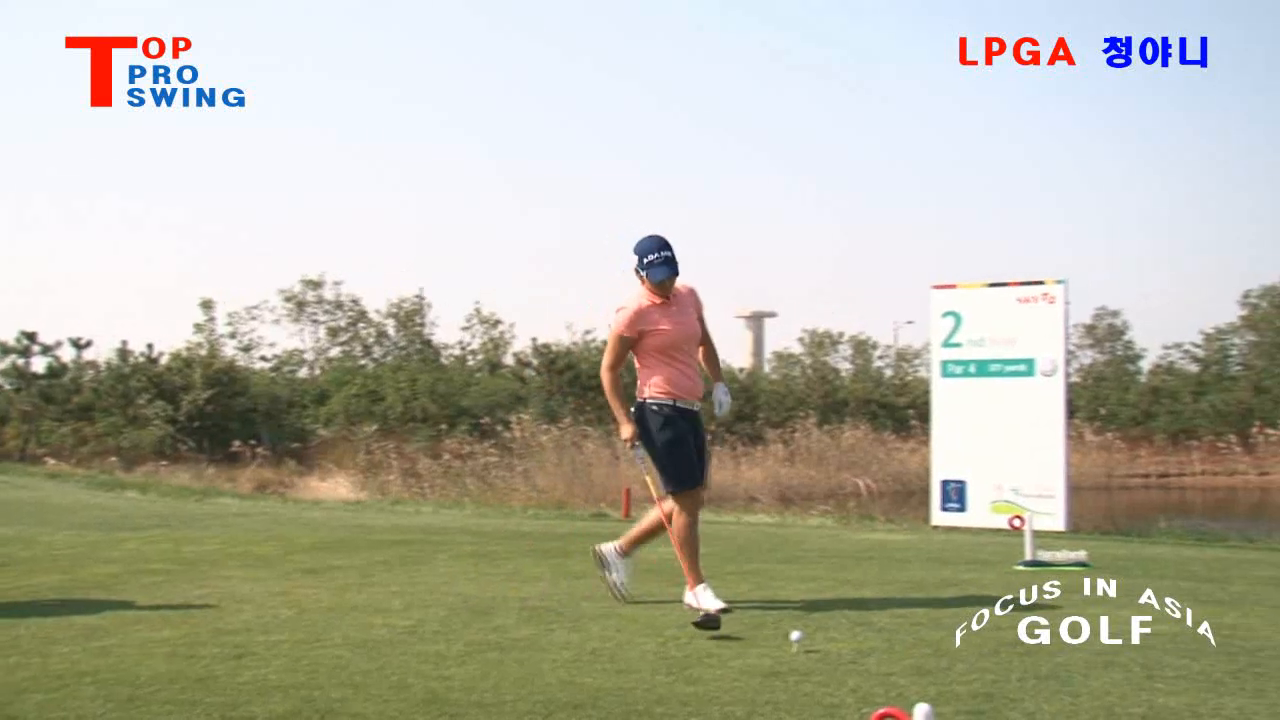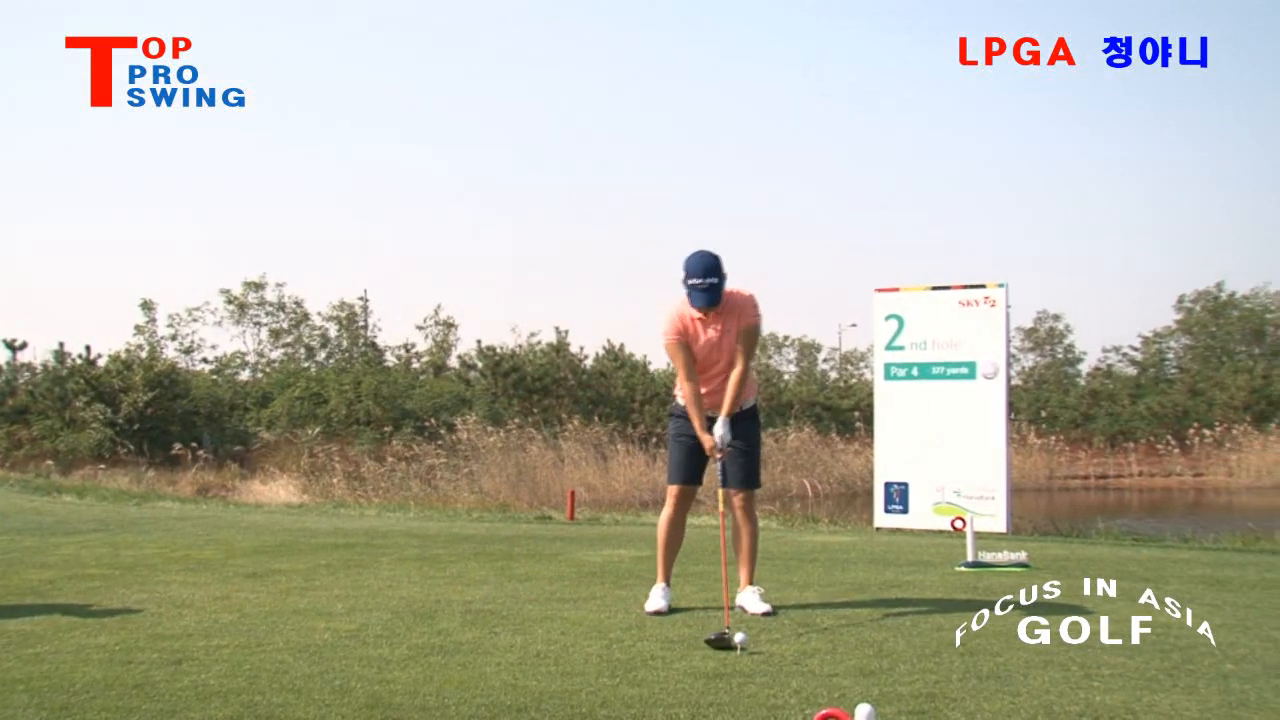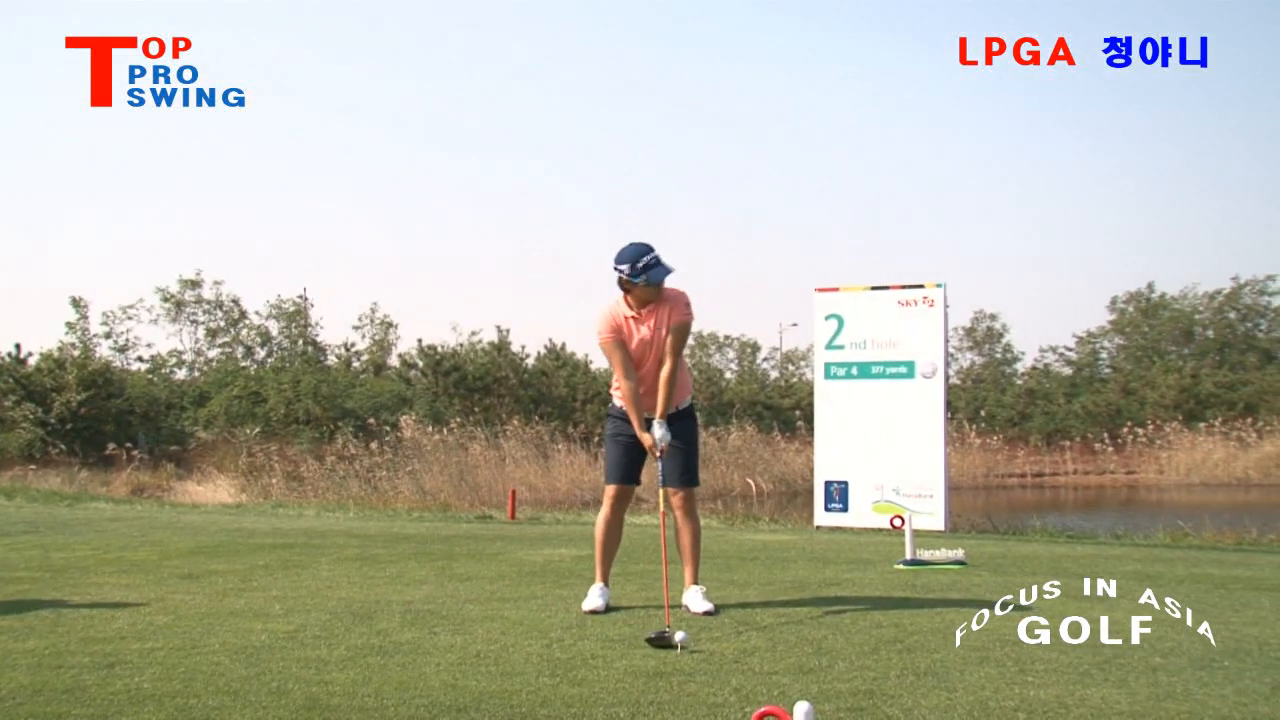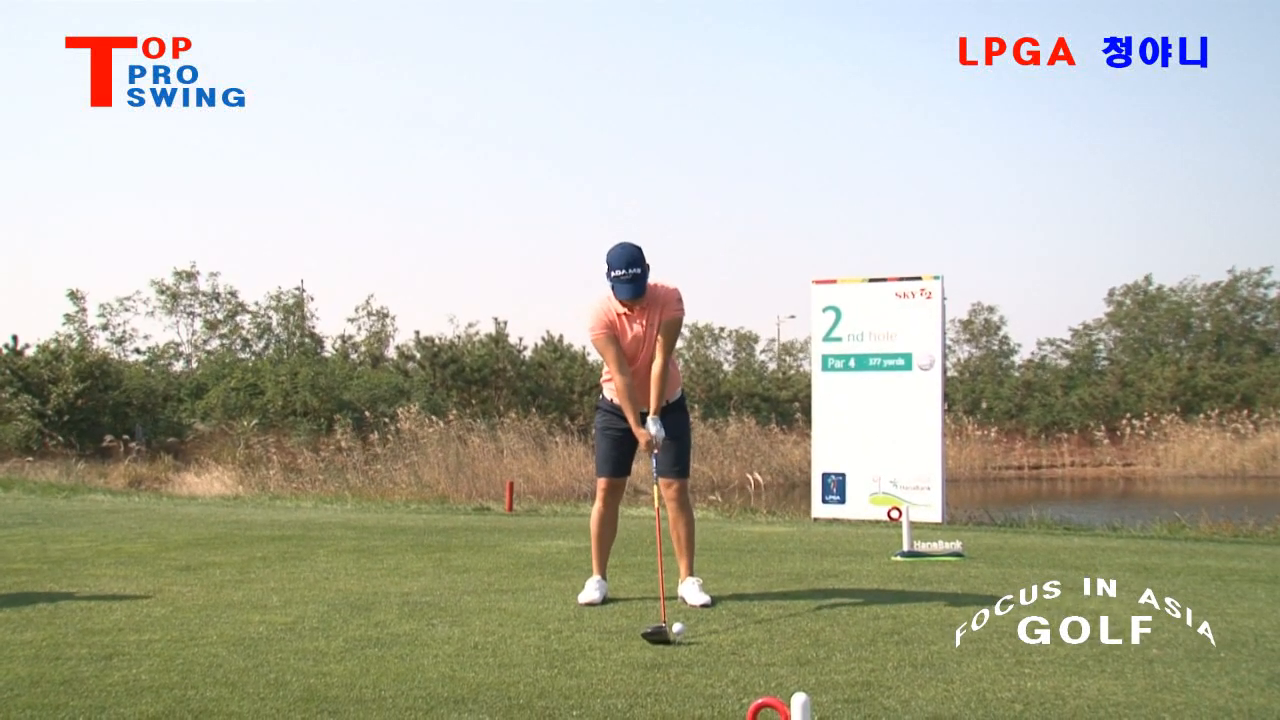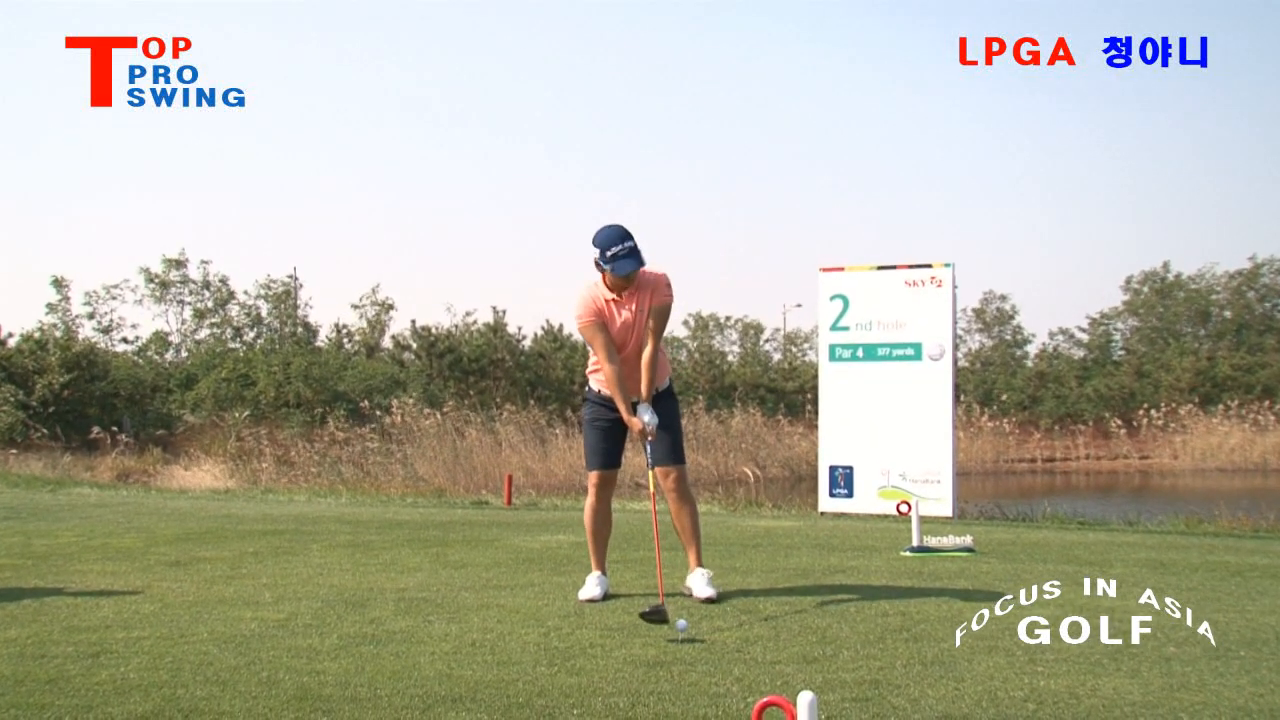
dt=1s
person 1, frame 1
left shoulder: (688, 295)
right shoulder: (634, 313)
left elbow: (705, 343)
right elbow: (609, 369)
left wrist: (718, 382)
right wrist: (624, 420)
left hip: (690, 411)
right hip: (660, 413)
left knee: (682, 502)
right knee: (686, 501)
left ankle: (615, 551)
right ankle: (695, 585)
person 1, frame 2
left shoulder: (745, 305)
right shoulder: (677, 320)
left elbow: (741, 366)
right elbow: (688, 380)
left wrist: (724, 420)
right wrist: (703, 434)
left hip: (739, 414)
right hip: (689, 414)
left knee: (742, 500)
right knee: (677, 497)
left ankle: (747, 588)
right ankle: (661, 585)
person 1, frame 3
left shoulder: (678, 302)
right shoulder: (611, 319)
left elbow: (670, 364)
right elbow: (626, 379)
left wrist: (660, 421)
right wrist: (642, 433)
left hip: (675, 413)
right hip: (625, 415)
left knee: (683, 498)
right knee: (615, 497)
left ankle: (692, 588)
right ankle: (600, 585)
person 1, frame 4
left shoulder: (670, 298)
right shoulder: (602, 315)
left elbow: (660, 360)
right elbow: (620, 374)
left wrist: (654, 417)
right wrist: (637, 428)
left hip: (667, 405)
right hip: (616, 408)
left knee: (675, 489)
right knee: (607, 489)
left ankle: (688, 579)
right ankle: (597, 578)
person 1, frame 5
left shoulder: (658, 284)
right shoulder: (589, 302)
left elbow: (650, 347)
right elbow: (609, 363)
left wrist: (645, 405)
right wrist: (628, 417)
left hip: (656, 394)
right hip: (604, 399)
left knee: (674, 478)
right knee: (599, 483)
left ankle: (696, 571)
right ankle: (597, 574)
